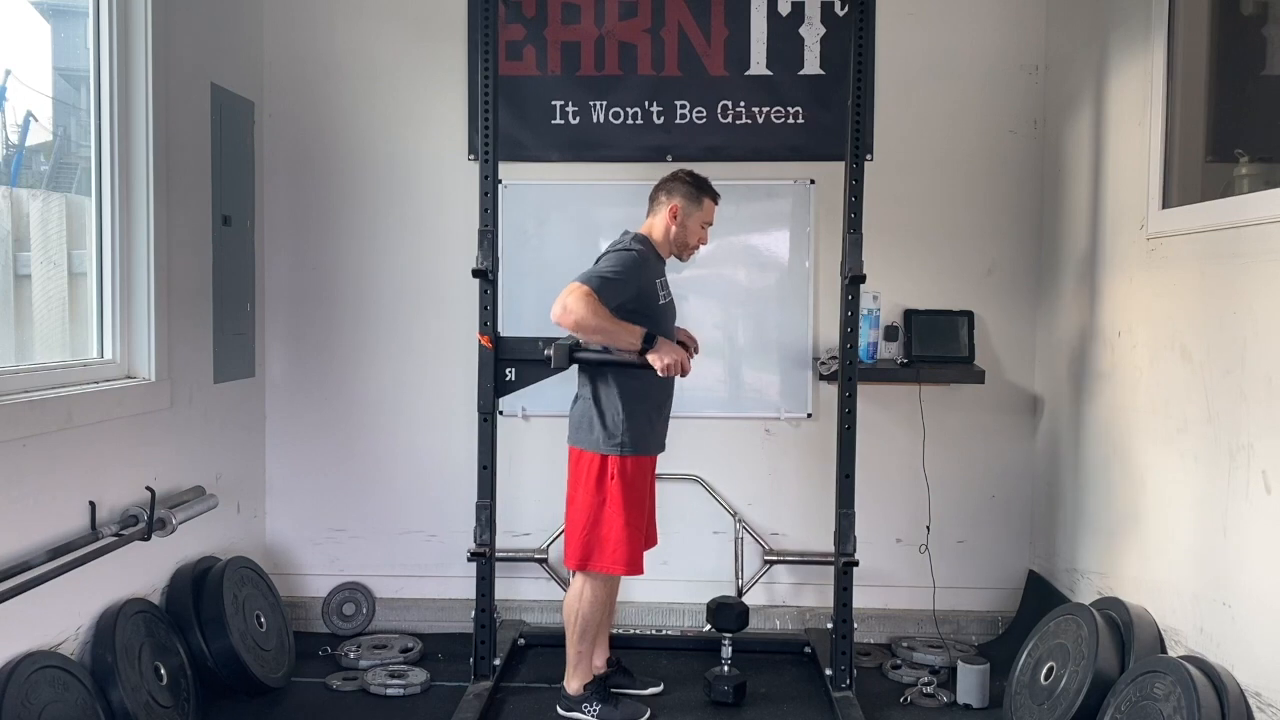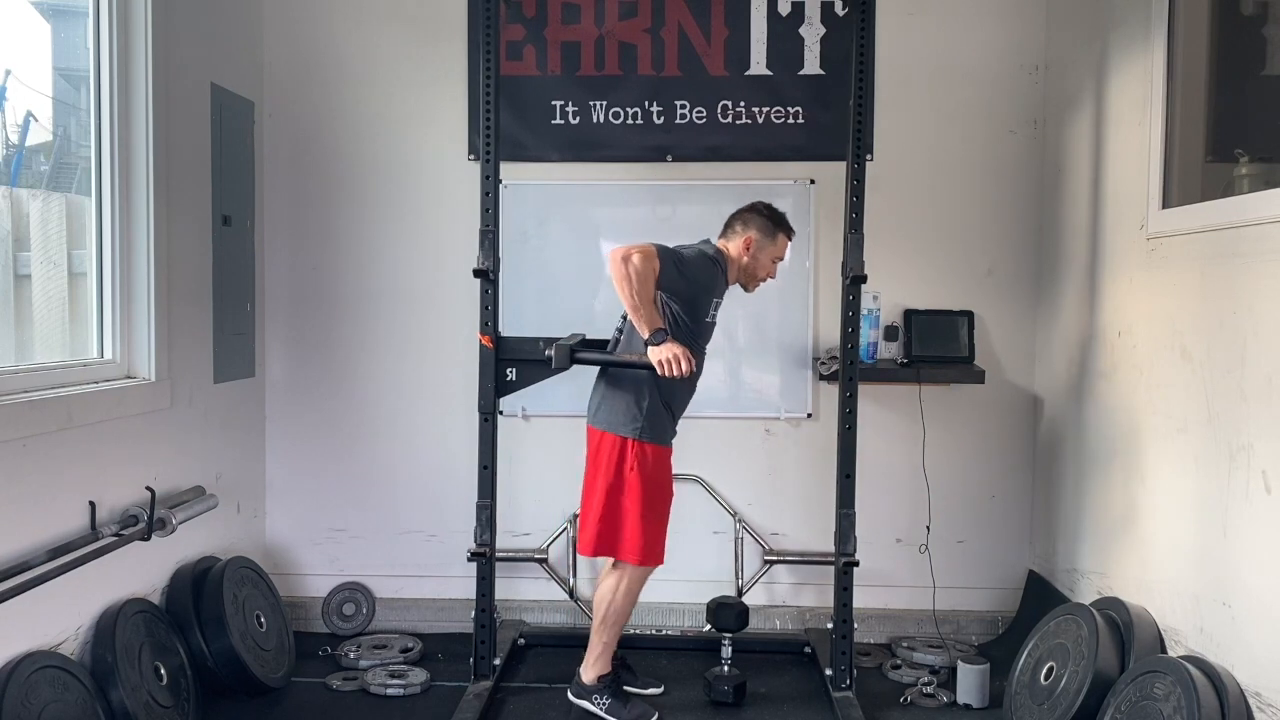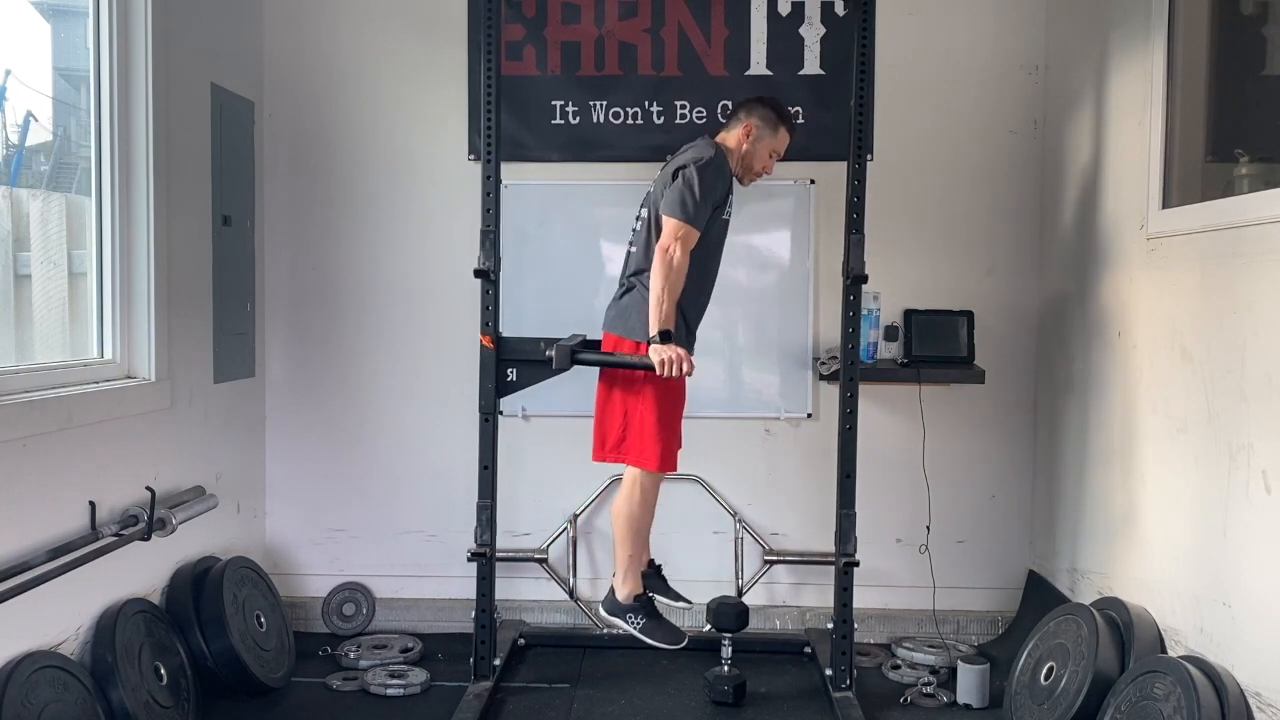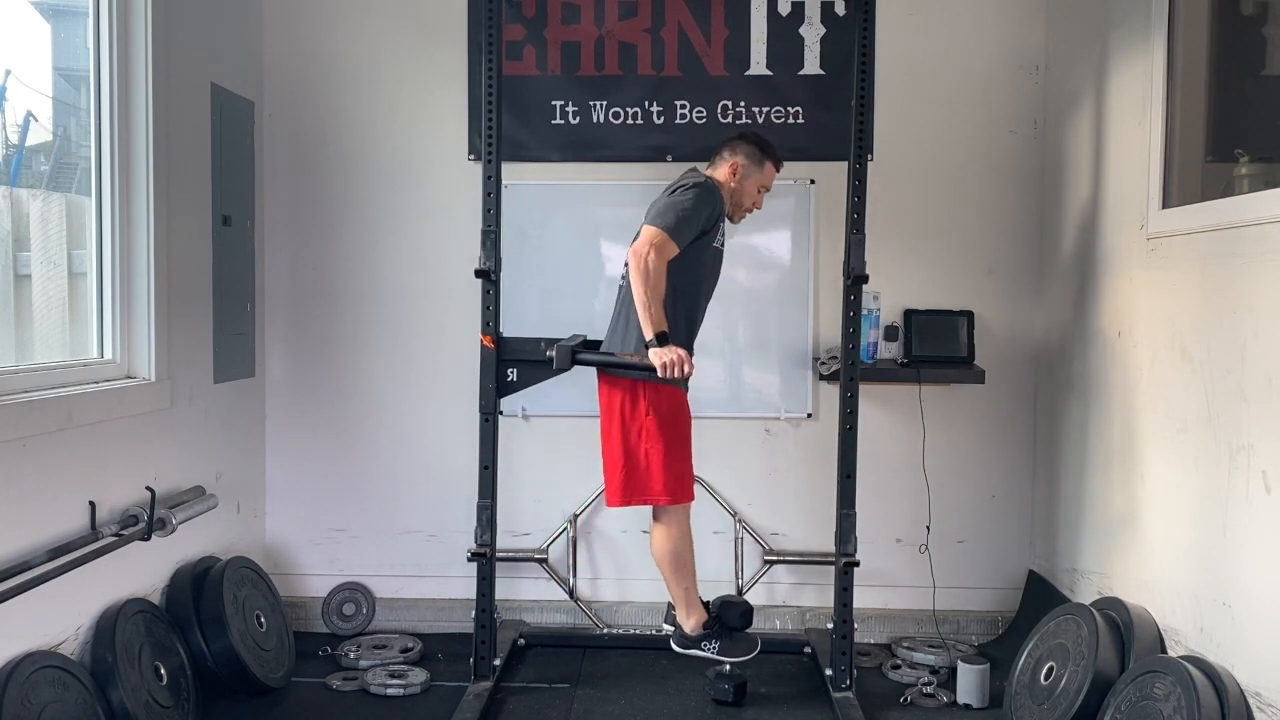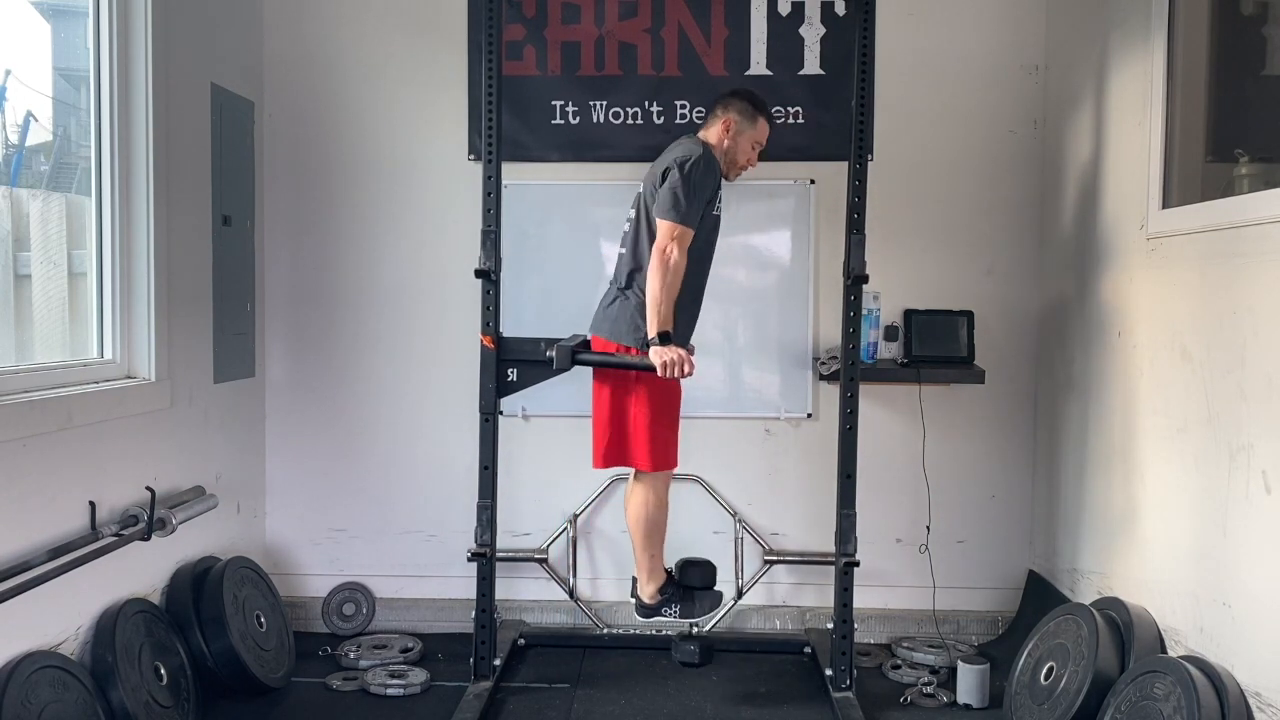
dt=0.7s
person 1, frame 1
left shoulder: (646, 261)
right shoulder: (632, 257)
right elbow: (567, 311)
left wrist: (667, 332)
right wrist: (650, 341)
left hip: (630, 436)
right hip: (611, 437)
left knee: (611, 561)
right knee: (598, 566)
left ankle: (600, 664)
person 1, frame 2
left shoulder: (703, 272)
right shoulder: (703, 264)
left elbow: (640, 274)
right elbow: (626, 259)
right wrist: (656, 338)
left hip: (637, 425)
right hip: (632, 427)
left knee: (625, 556)
right knee: (633, 558)
left ankle: (604, 660)
right ankle: (592, 678)
person 1, frame 3
left shoulder: (703, 168)
right shoulder: (707, 164)
right elbow: (672, 249)
right wrist: (663, 336)
left hip: (654, 335)
right hip: (645, 336)
left knee: (652, 464)
right knee: (646, 466)
left ankle: (641, 566)
right ankle: (626, 596)
person 1, frame 4
left shoulder: (701, 208)
right shoulder: (700, 193)
right elbow: (645, 254)
right wrist: (658, 341)
left hip: (650, 369)
right hip: (645, 370)
left knee: (670, 498)
right knee: (671, 502)
left ankle: (684, 604)
right ankle: (692, 625)
person 1, frame 5
left shoulder: (685, 163)
right shoulder: (697, 162)
right elbow: (668, 251)
left wrist: (661, 338)
right wrist: (661, 339)
left hip: (634, 333)
right hip: (637, 336)
left knee: (652, 467)
right knee: (651, 469)
left ankle: (652, 577)
right ankle: (652, 592)
